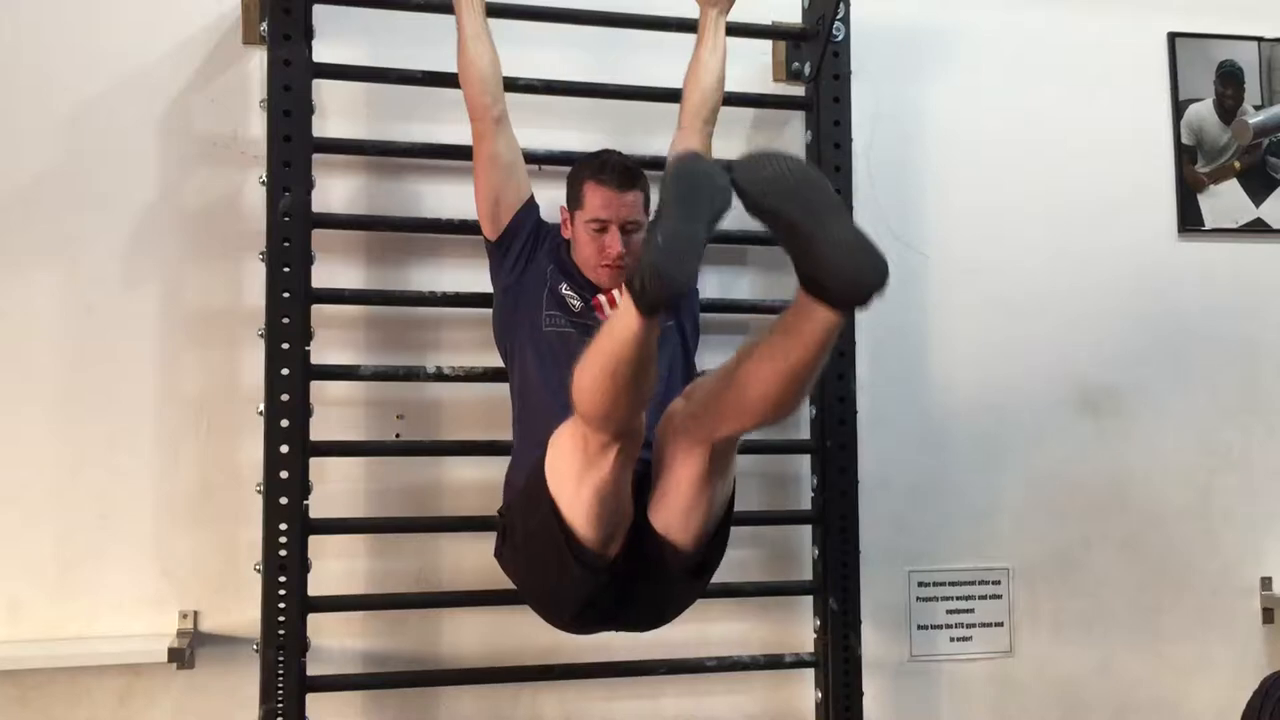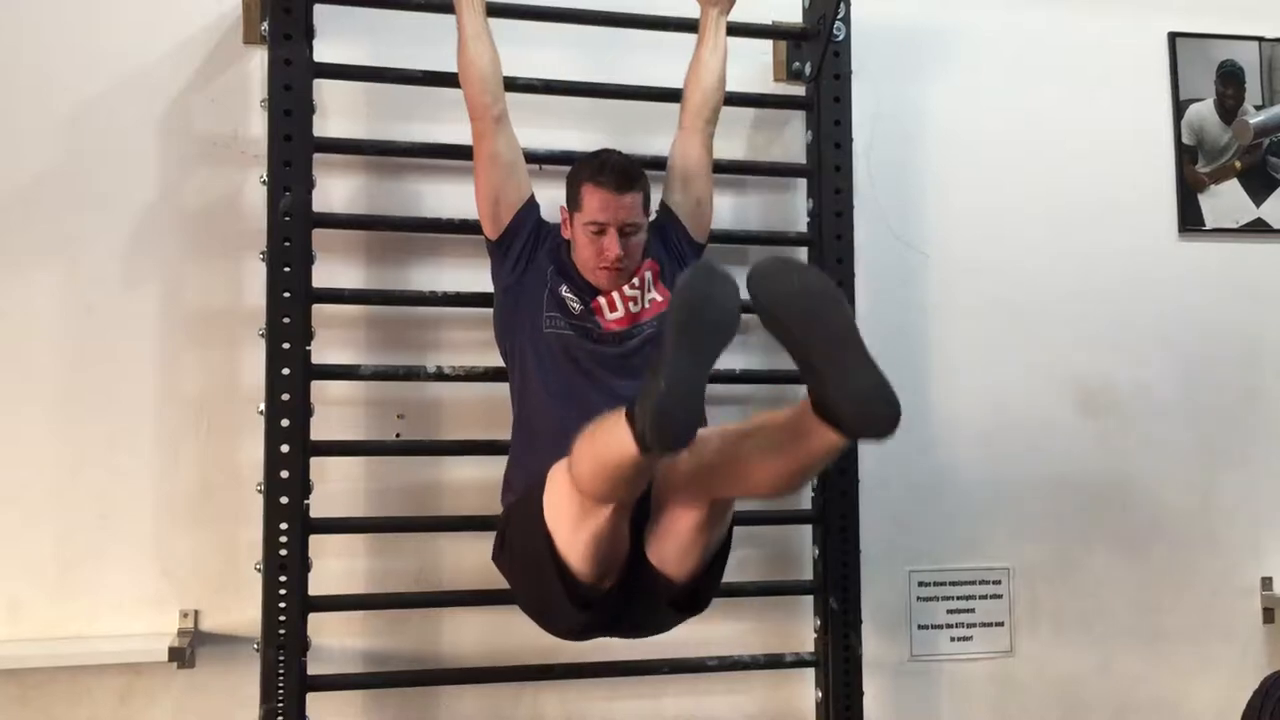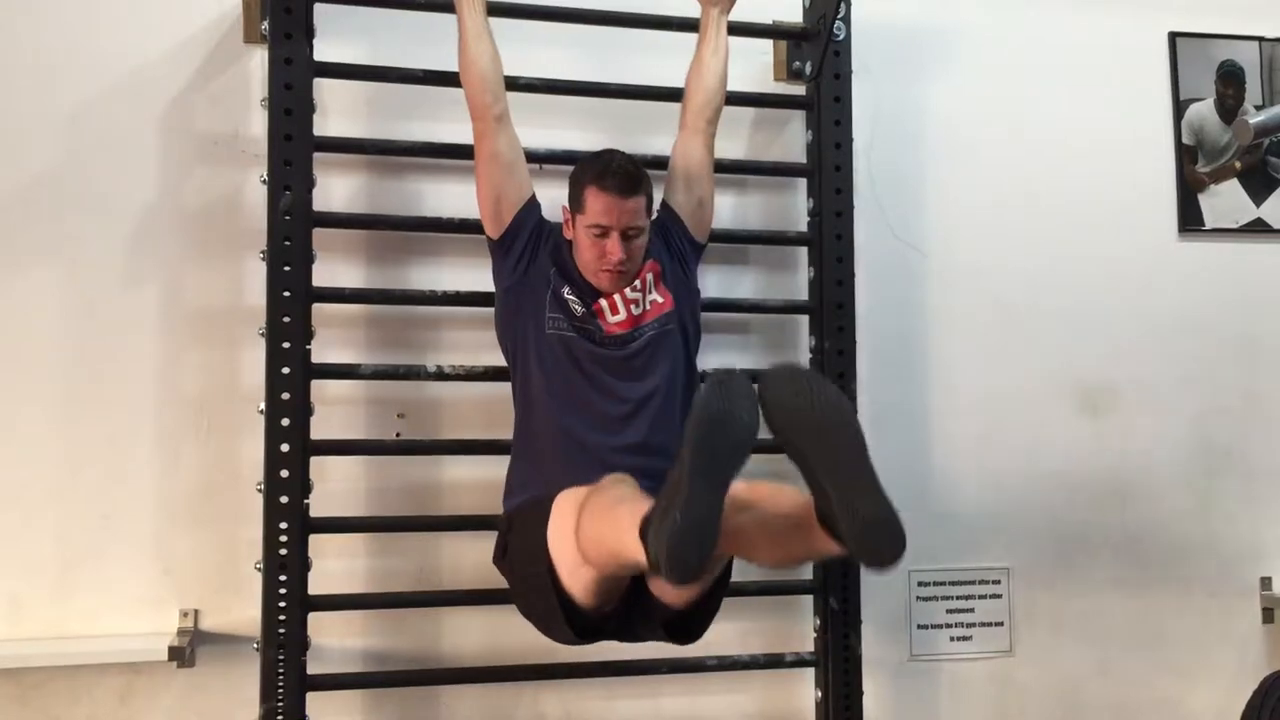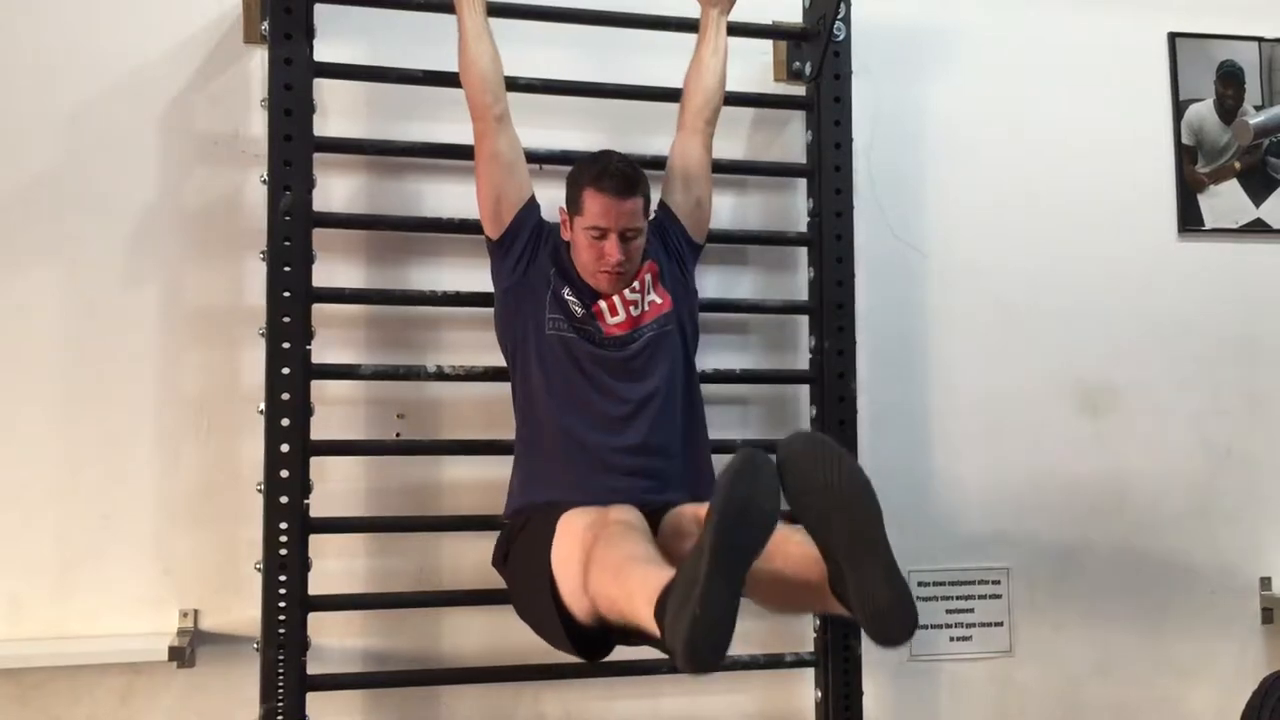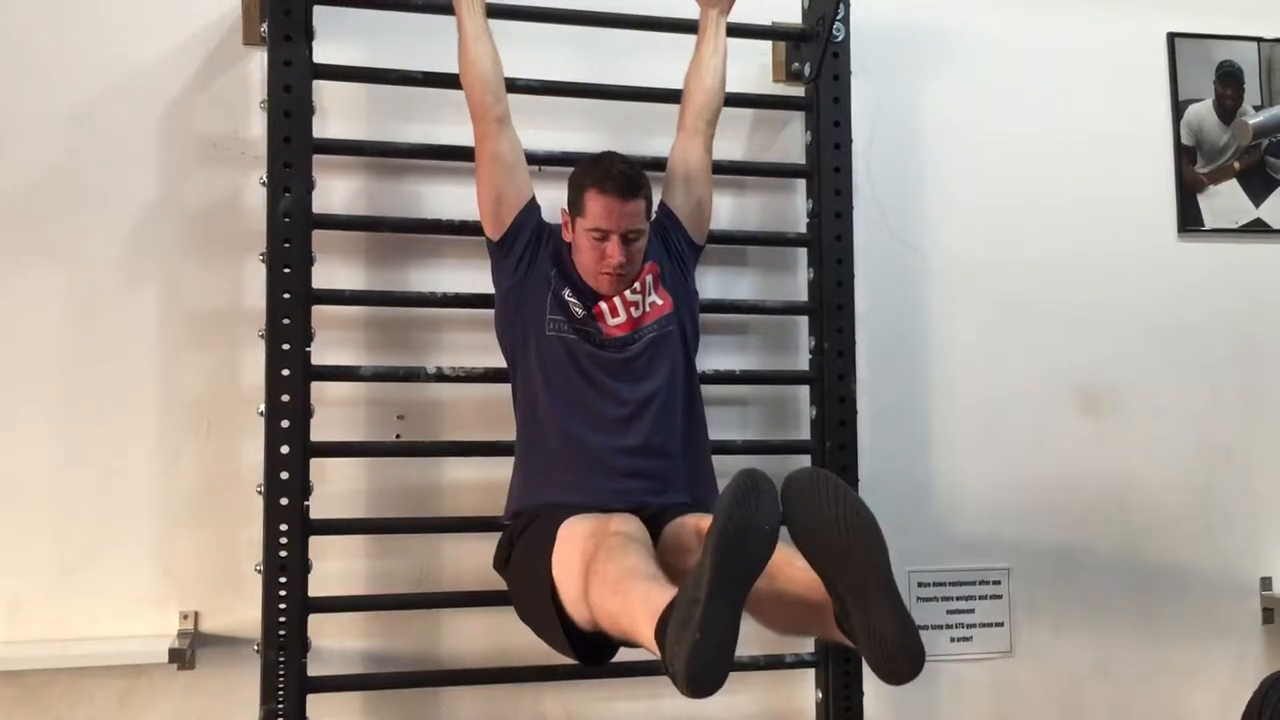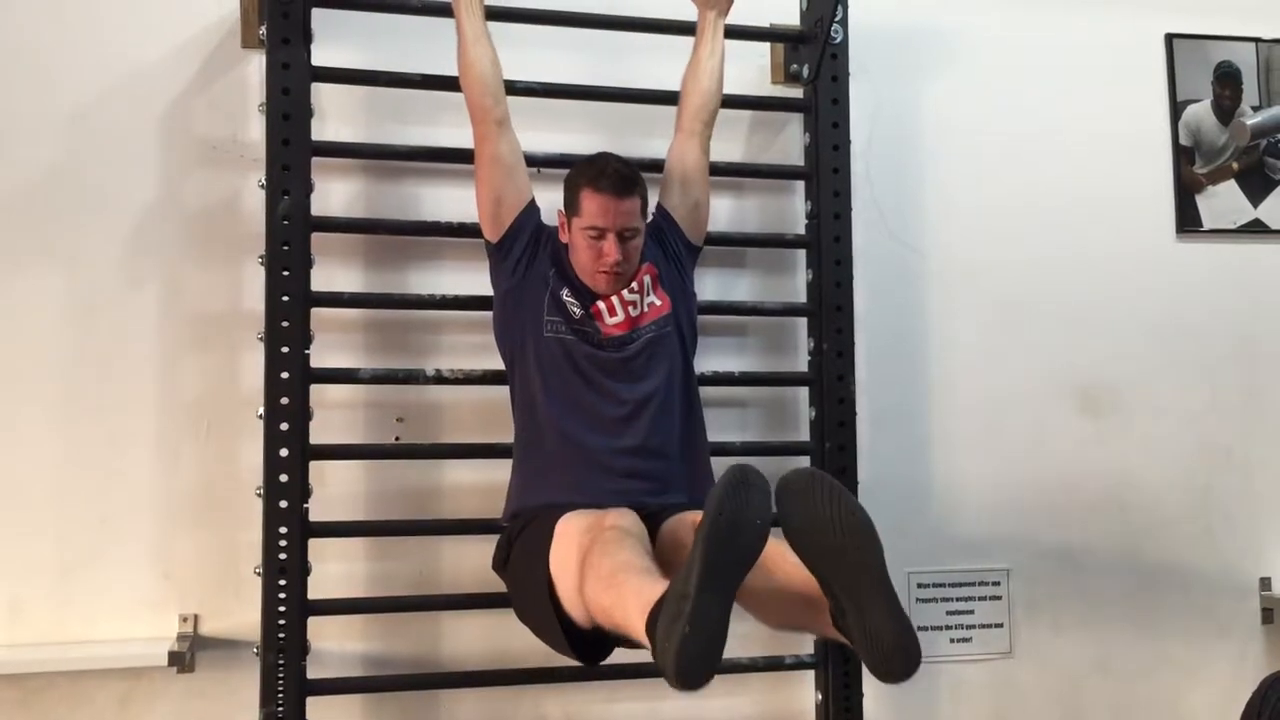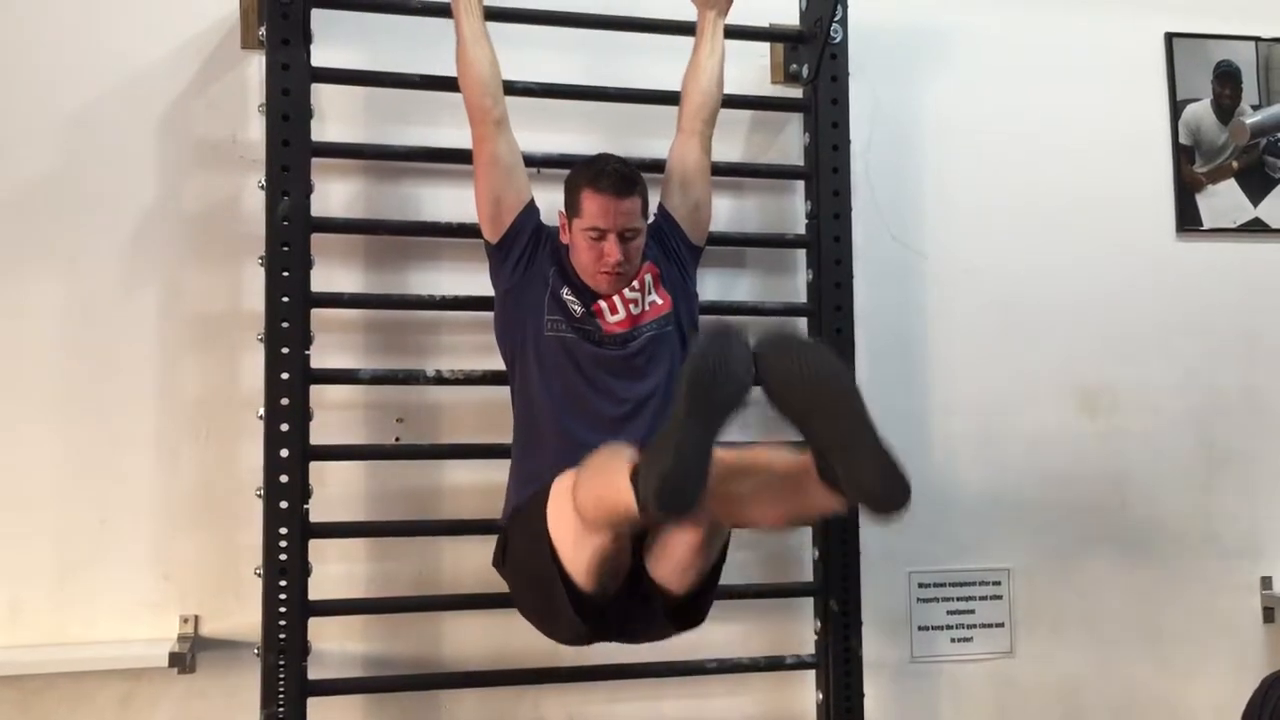
dt=0.3s
person 1, frame 1
left shoulder: (667, 262)
right shoulder: (530, 267)
left elbow: (695, 129)
right elbow: (489, 120)
left hip: (664, 553)
right hip: (565, 552)
left knee: (701, 417)
right knee: (610, 418)
left ankle: (830, 288)
right ankle: (654, 287)
person 1, frame 2
left shoulder: (668, 260)
right shoulder: (529, 266)
left elbow: (697, 126)
right elbow: (489, 119)
left hip: (666, 564)
right hip: (560, 551)
left knee: (700, 457)
right knee: (606, 442)
left ankle: (837, 413)
right ankle: (659, 418)
person 1, frame 3
left shoulder: (670, 263)
right shoulder: (531, 266)
left elbow: (698, 127)
right elbow: (491, 119)
right hip: (559, 547)
left knee: (713, 506)
right knee: (613, 497)
left ankle: (844, 515)
right ankle: (674, 528)
person 1, frame 4
left shoulder: (669, 262)
right shoulder: (529, 268)
left elbow: (697, 129)
right elbow: (491, 121)
left hip: (669, 526)
right hip: (559, 533)
left knee: (712, 529)
right knee: (614, 533)
left ankle: (849, 586)
right ankle: (686, 608)
person 1, frame 5
left shoulder: (669, 265)
right shoulder: (530, 269)
left elbow: (695, 132)
right elbow: (492, 123)
left hip: (670, 527)
right hip: (560, 538)
left knee: (713, 543)
right knee: (615, 542)
left ankle: (852, 611)
right ankle: (683, 627)
person 1, frame 6
left shoulder: (667, 266)
right shoulder: (529, 270)
left elbow: (693, 132)
right elbow: (492, 123)
left hip: (671, 527)
right hip: (559, 541)
left knee: (712, 540)
right knee: (614, 537)
left ankle: (849, 608)
right ankle: (678, 618)
person 1, frame 7
left shoulder: (667, 266)
right shoulder: (529, 271)
left elbow: (694, 131)
right elbow: (490, 124)
left hip: (659, 570)
right hip: (557, 546)
left knee: (709, 476)
right knee: (611, 473)
left ankle: (836, 473)
right ankle: (667, 480)
